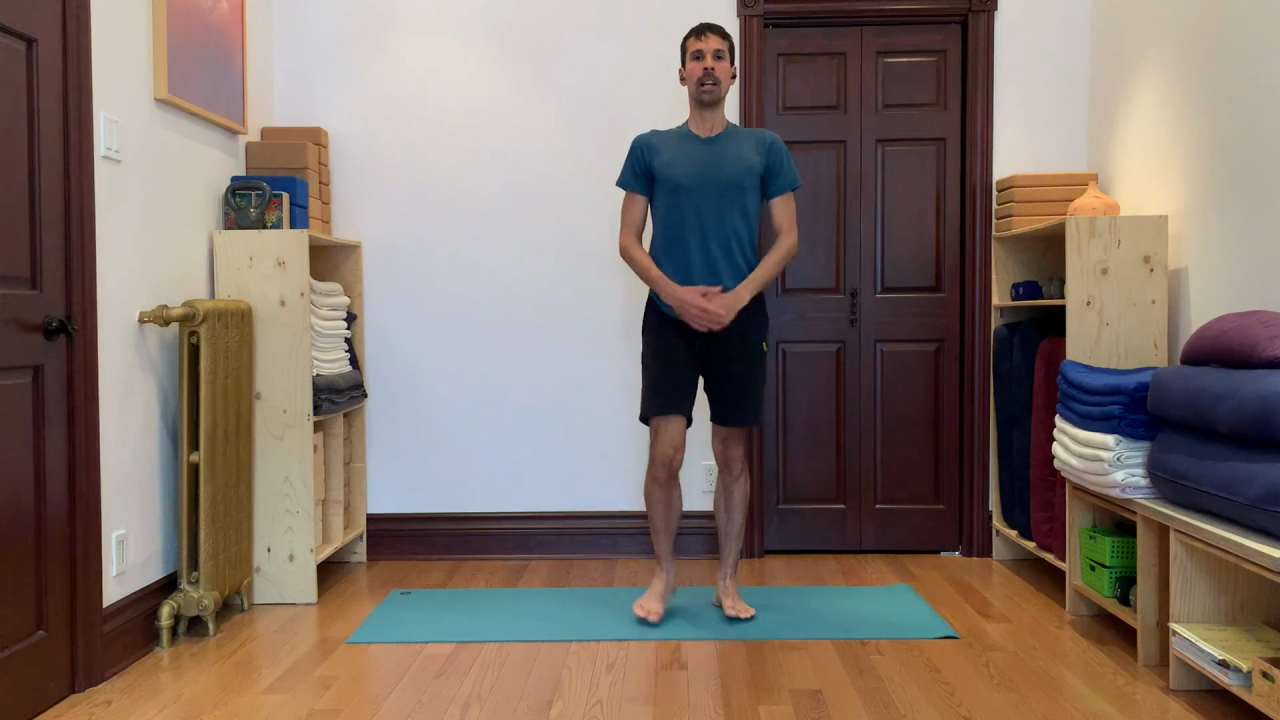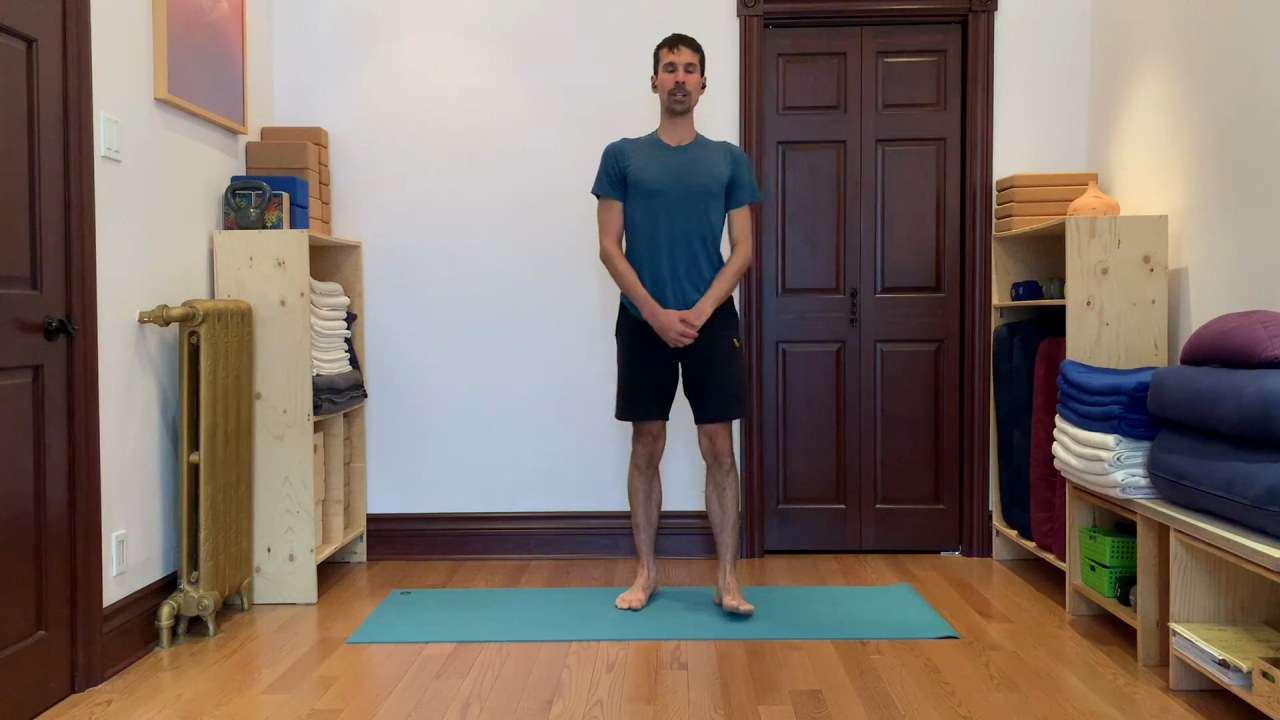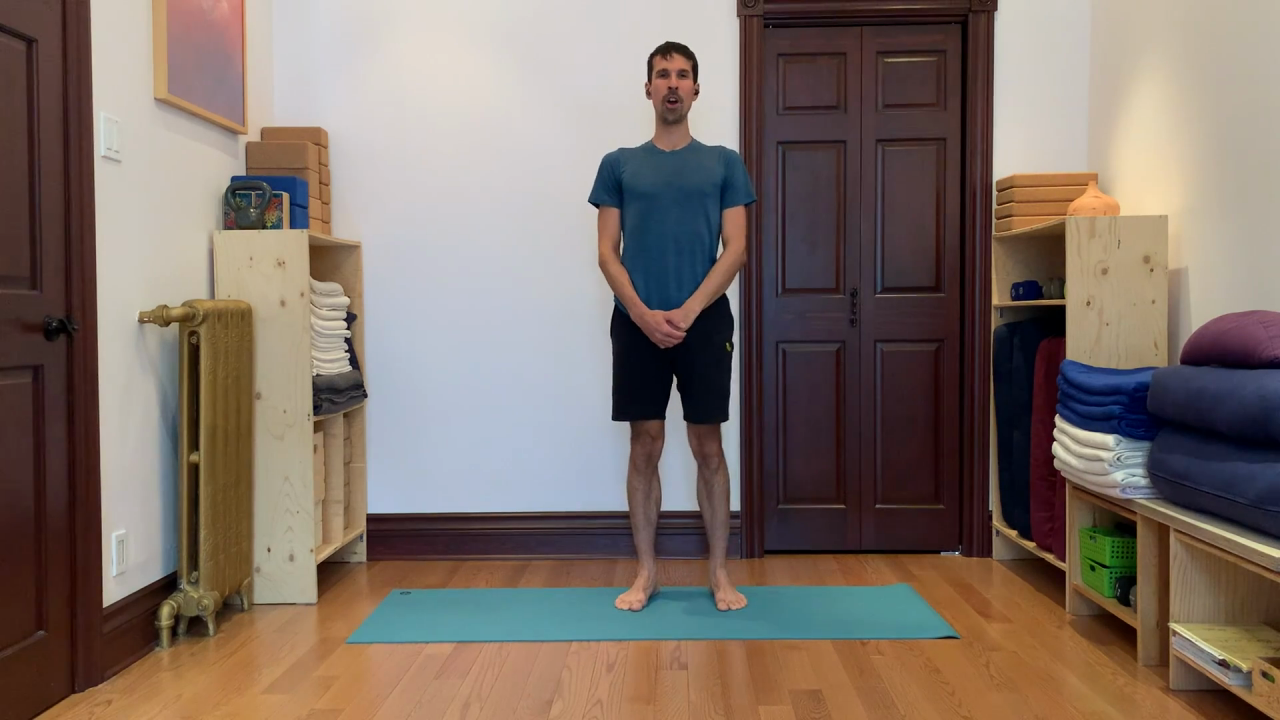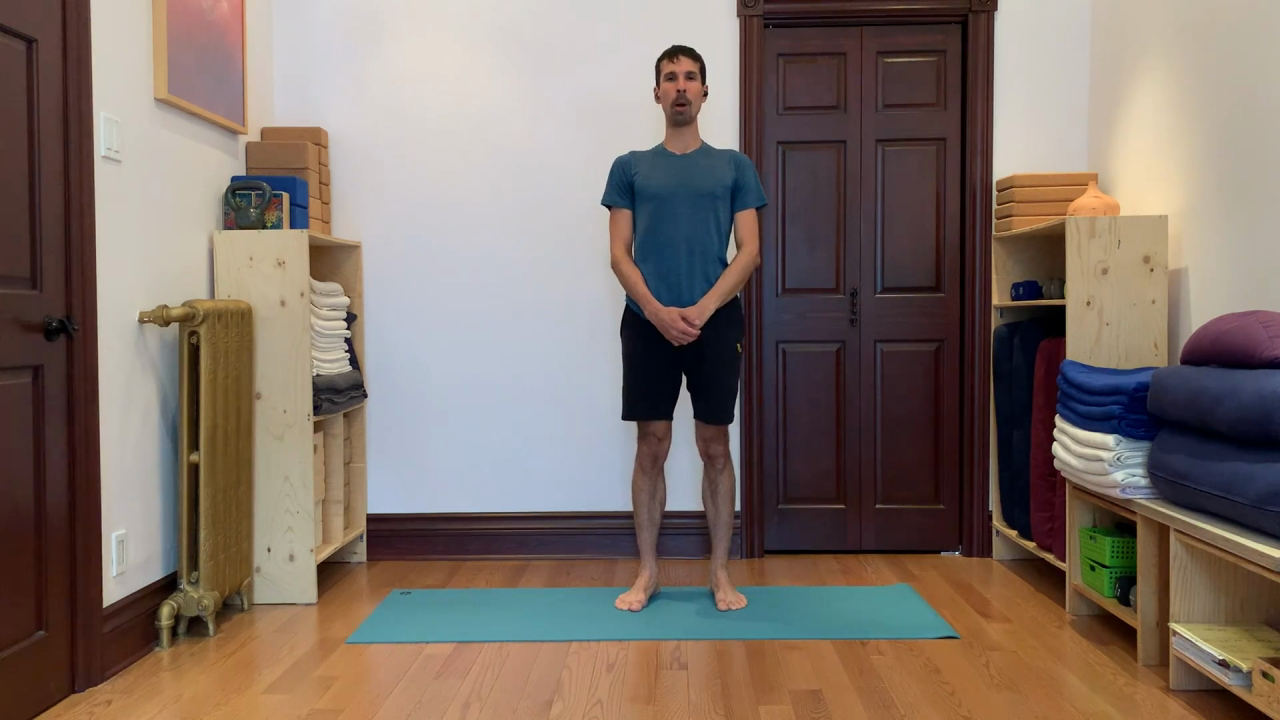
dt=0.4s
person 1, frame 1
left shoulder: (764, 148)
right shoulder: (649, 148)
left elbow: (787, 239)
right elbow: (629, 240)
left wrist: (736, 298)
right wrist: (677, 295)
left hip: (739, 320)
right hip: (669, 319)
left knee: (732, 454)
right knee: (665, 452)
left ankle: (727, 581)
right ankle: (664, 574)
person 1, frame 2
left shoulder: (729, 159)
right shoulder: (622, 156)
left elbow: (743, 250)
right elbow: (610, 247)
left wrist: (702, 311)
right wrist: (653, 312)
left hip: (713, 322)
right hip: (644, 322)
left knee: (719, 451)
right knee: (646, 449)
left ankle: (727, 576)
right ankle: (646, 571)
person 1, frame 3
left shoulder: (723, 162)
right shoulder: (619, 164)
left elbow: (735, 250)
right elbow: (607, 253)
left wrist: (688, 311)
right wrist: (643, 314)
left hip: (705, 320)
right hip: (637, 323)
left knee: (708, 448)
right knee: (644, 448)
left ankle: (719, 571)
right ankle: (646, 571)
person 1, frame 4
left shoulder: (733, 166)
right shoulder: (630, 167)
left elbow: (749, 252)
right elbow: (620, 254)
left wrist: (702, 309)
right wrist: (657, 311)
left hip: (716, 321)
right hip: (648, 322)
left knee: (715, 447)
right knee: (651, 447)
left ankle: (720, 571)
right ankle: (648, 571)
